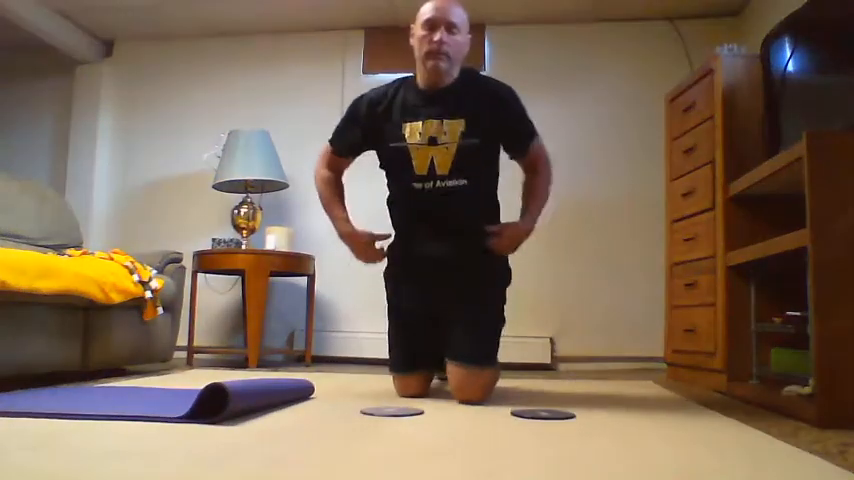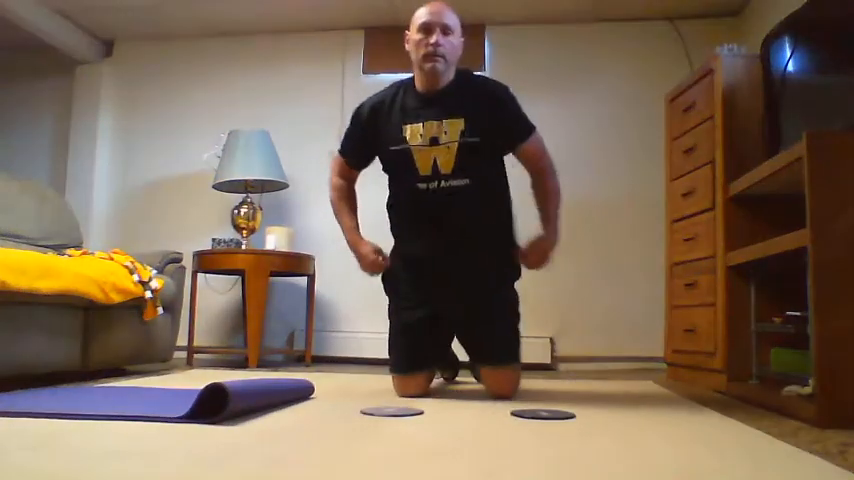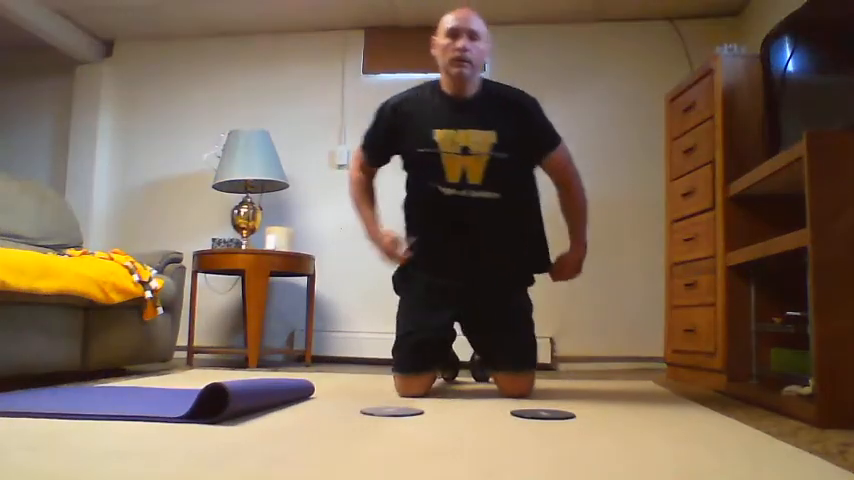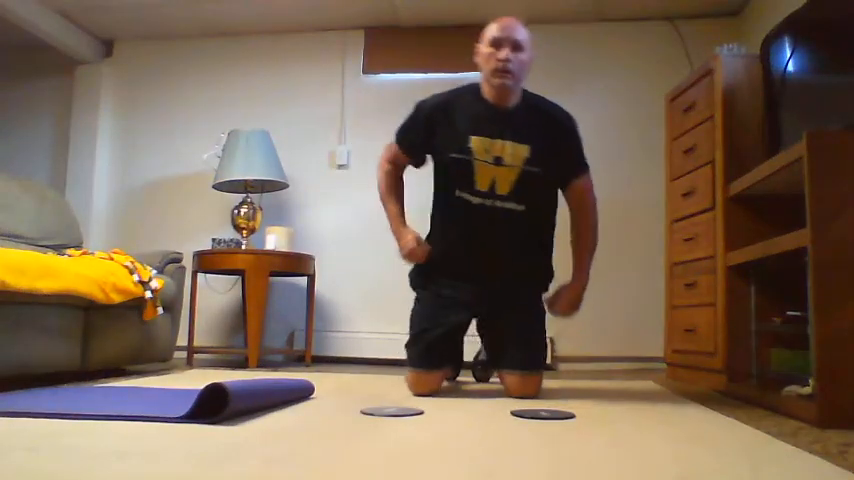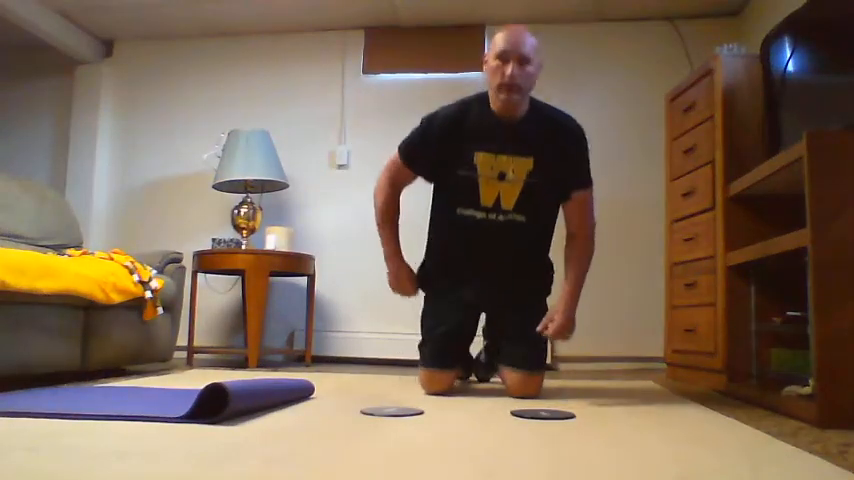
dt=0.2s
person 1, frame 1
left shoulder: (495, 98)
right shoulder: (375, 106)
left elbow: (538, 164)
right elbow: (327, 167)
left wrist: (527, 223)
right wrist: (345, 229)
left hip: (477, 265)
right hip: (410, 267)
left knee: (472, 392)
right knee: (410, 389)
left ankle: (456, 356)
right ankle: (435, 353)
person 1, frame 2
left shoulder: (490, 97)
right shoulder: (376, 111)
left elbow: (539, 165)
right elbow: (341, 177)
left wrist: (549, 235)
right wrist: (355, 240)
left hip: (486, 267)
right hip: (413, 271)
left knee: (502, 388)
right knee: (409, 388)
left ankle: (471, 354)
right ankle: (439, 356)
person 1, frame 3
left shoulder: (518, 108)
right shoulder: (402, 110)
left elbow: (566, 176)
right elbow: (360, 170)
left wrist: (577, 248)
right wrist: (374, 228)
left hip: (501, 273)
right hip: (425, 272)
left knee: (517, 388)
right knee: (410, 388)
left ankle: (482, 357)
right ankle: (441, 357)
person 1, frame 4
left shoulder: (556, 125)
right shoulder: (440, 111)
left elbow: (582, 206)
right elbow: (390, 164)
left wrist: (578, 281)
right wrist: (400, 228)
left hip: (518, 278)
right hip: (445, 272)
left knee: (524, 388)
right knee: (423, 385)
left ankle: (492, 353)
right ankle: (452, 357)
person 1, frame 5
left shoulder: (564, 134)
right shoulder: (446, 123)
left elbow: (580, 226)
right elbow: (388, 184)
left wrist: (568, 302)
right wrist: (395, 264)
left hip: (521, 279)
right hip: (451, 274)
left knee: (525, 387)
right knee: (435, 385)
left ankle: (495, 353)
right ankle: (460, 358)
